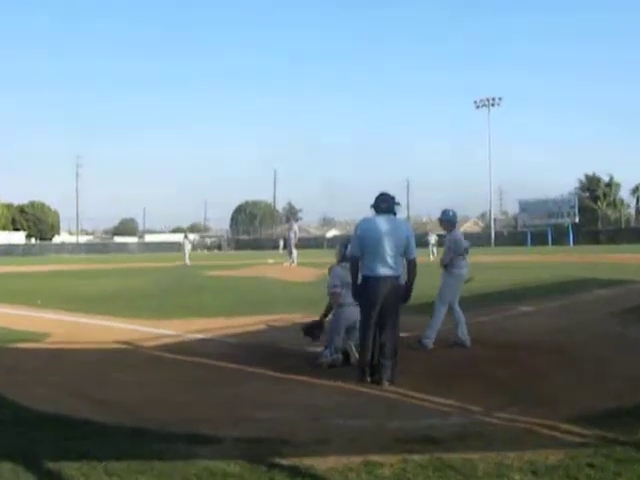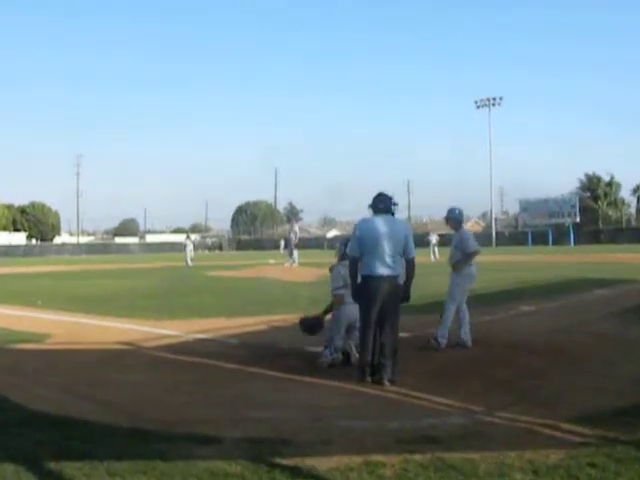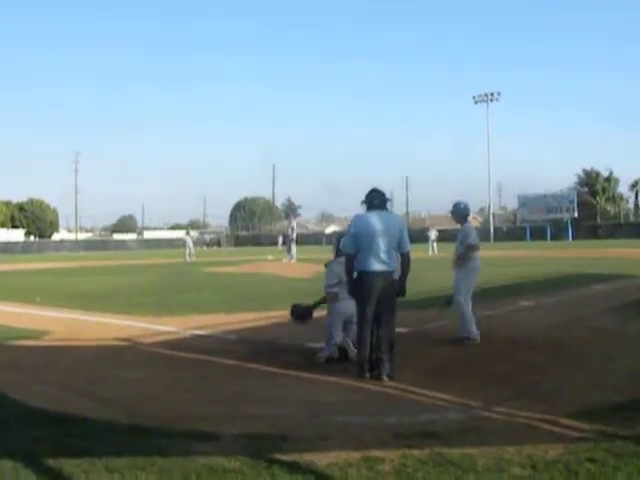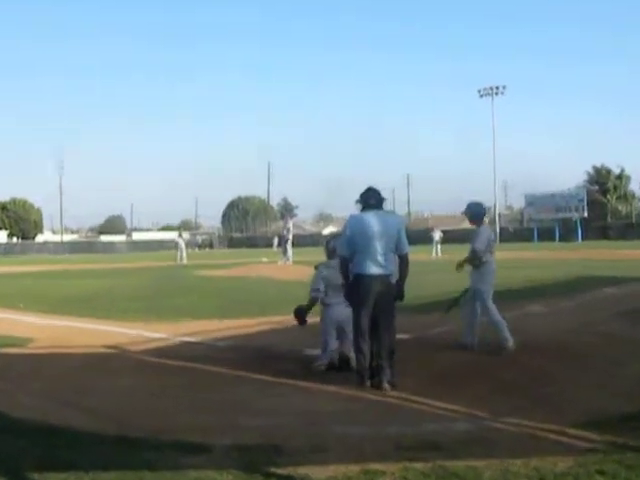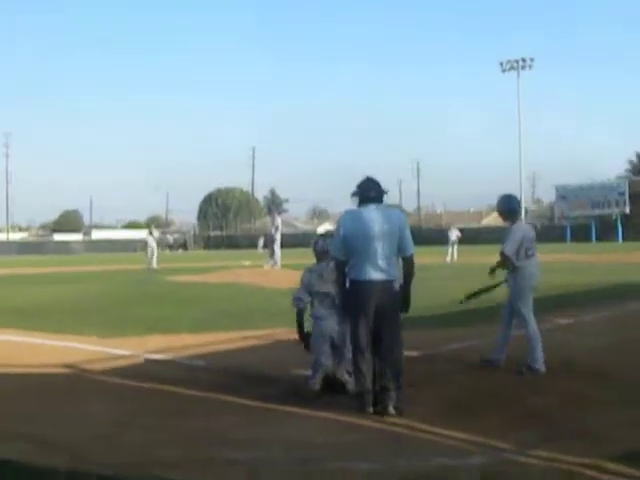
dt=0.2s
person 1, frame 1
left shoulder: (364, 224)
right shoulder: (404, 226)
left elbow: (355, 258)
right elbow: (411, 262)
left wrist: (354, 284)
right wrist: (409, 287)
left hip: (370, 283)
right hip: (393, 284)
left knee: (368, 327)
right knee: (389, 330)
person 1, frame 2
left shoulder: (362, 225)
right shoulder: (403, 226)
left elbow: (354, 259)
right elbow: (410, 261)
left wrist: (354, 285)
right wrist: (407, 287)
left hip: (369, 282)
right hip: (393, 283)
left knee: (368, 327)
right knee: (389, 329)
person 1, frame 3
left shoulder: (357, 221)
right shoulder: (397, 221)
left elbow: (350, 256)
right elbow: (405, 256)
left wrist: (350, 281)
right wrist: (402, 281)
left hip: (365, 278)
right hip: (388, 279)
left knee: (365, 323)
right knee: (385, 325)
person 1, frame 4
left shoulder: (353, 221)
right shoulder: (395, 220)
left elbow: (345, 258)
right elbow: (403, 257)
left wrist: (347, 284)
right wrist: (401, 284)
left hip: (361, 282)
right hip: (386, 282)
left knee: (362, 329)
right knee: (385, 330)
left ankle: (364, 376)
right ankle: (385, 376)
person 1, frame 5
left shoulder: (347, 219)
right shoulder: (397, 217)
left elbow: (340, 262)
right elbow: (408, 260)
left wrist: (343, 292)
right wrist: (406, 290)
left hip: (359, 289)
right hip: (389, 288)
left knee: (362, 345)
right knee: (390, 345)
left ankle: (367, 400)
right ankle: (390, 399)
person 2, frame 1
left shoulder: (456, 235)
right shoulder: (450, 235)
left elbow: (465, 248)
left wrist: (450, 260)
left hip: (455, 273)
right hip: (455, 272)
left knee: (441, 304)
right knee: (453, 305)
left ankle: (427, 340)
person 2, frame 2
left shoulder: (464, 234)
right shoulder: (457, 235)
left elbow: (475, 251)
left wrist: (460, 264)
left hip: (464, 272)
right hip: (460, 272)
left knee: (451, 304)
right knee: (460, 305)
person 2, frame 3
left shoulder: (468, 228)
right shoulder: (463, 228)
left elbow: (474, 246)
left wrist: (460, 258)
right wrist: (459, 260)
left hip: (468, 267)
right hip: (464, 267)
left knee: (459, 299)
right knee: (465, 299)
person 2, frame 4
left shoulder: (482, 231)
right shoulder: (483, 230)
left elbow: (476, 252)
left wrist: (463, 261)
left hip: (484, 270)
right hip: (480, 270)
left knee: (486, 305)
right knee: (473, 304)
left ankle: (506, 341)
right ankle: (469, 340)
person 2, frame 5
left shoulder: (515, 229)
right shoulder: (527, 227)
left elbow: (506, 255)
left wrist: (495, 267)
right wrist: (506, 266)
left hip: (522, 276)
right hip: (525, 274)
left knee: (526, 319)
right knee: (508, 316)
left ankle: (536, 364)
right ankle: (498, 357)
person 3, frame 1
left shoulder: (337, 270)
left elbow: (335, 298)
left wrist: (323, 316)
left hip: (343, 311)
right hip: (359, 311)
left knee: (333, 344)
right knee: (352, 342)
left ankle: (333, 356)
right ankle: (350, 348)
person 3, frame 2
left shoulder: (338, 269)
left elbow: (338, 298)
left wrist: (324, 313)
left hip: (343, 310)
right hip: (359, 310)
left knee: (333, 344)
right knee: (353, 341)
left ankle: (332, 355)
right ankle: (350, 349)
person 3, frame 3
left shoulder: (333, 266)
left elbow: (331, 295)
left hip: (338, 306)
right hip: (355, 305)
left knee: (333, 339)
right knee: (351, 338)
left ankle: (331, 350)
right ankle: (348, 345)
person 3, frame 4
left shoulder: (323, 269)
left elbow: (315, 298)
left hip: (330, 311)
right hip: (348, 311)
left knee: (329, 346)
right knee: (349, 345)
left ankle: (329, 356)
right ankle: (347, 353)
person 3, frame 5
left shoulder: (309, 274)
left elbow: (300, 306)
left wrist: (301, 331)
left hip: (321, 325)
right hip: (343, 324)
left knee: (321, 363)
right knee: (347, 363)
left ankle: (320, 375)
right ankle: (344, 373)
